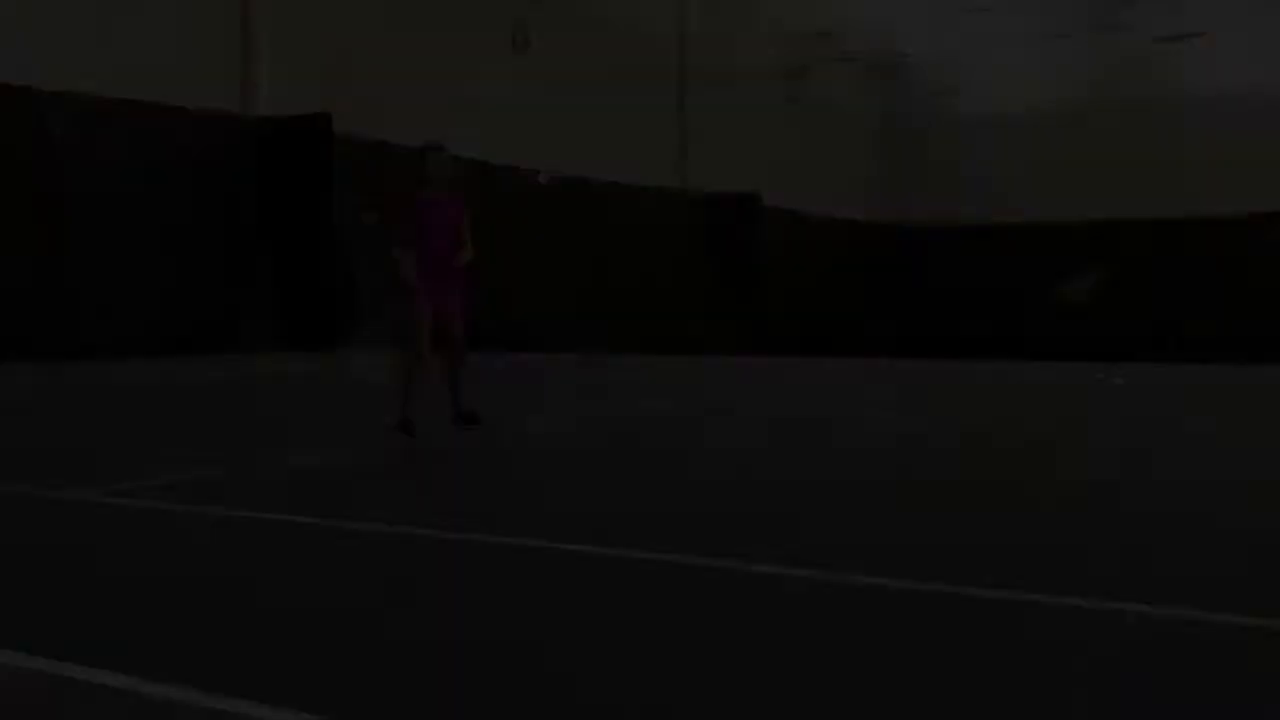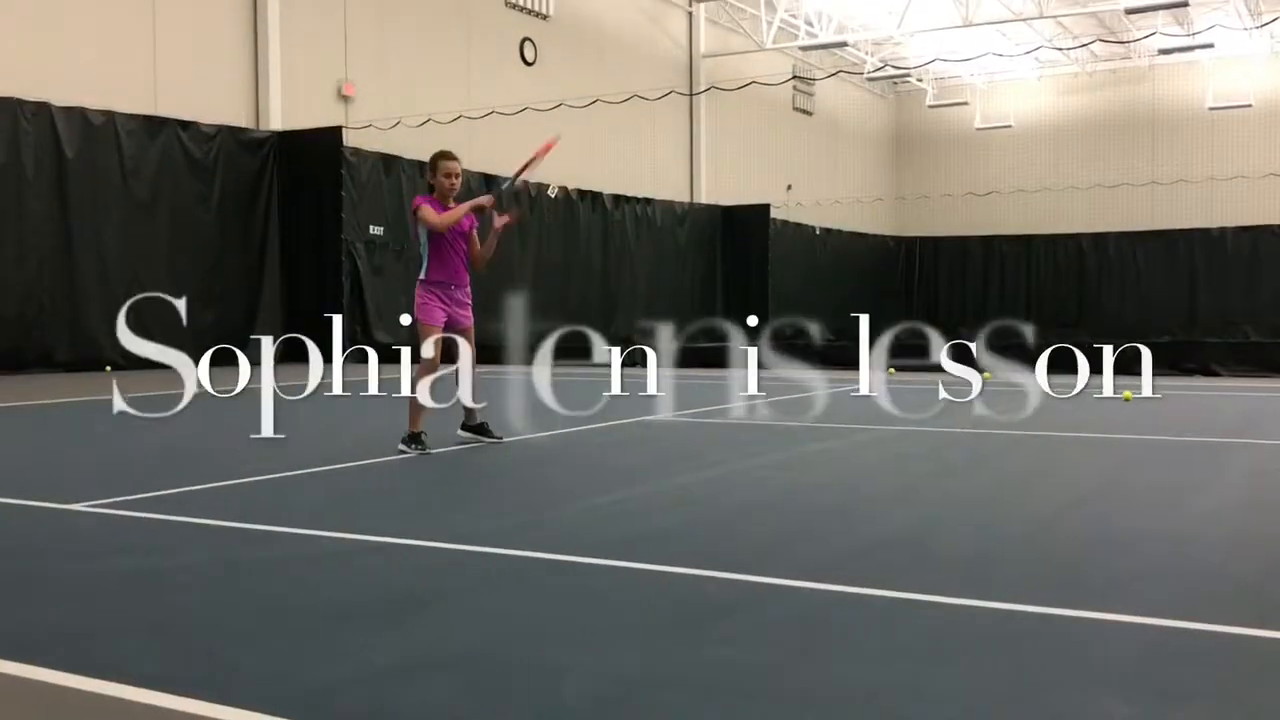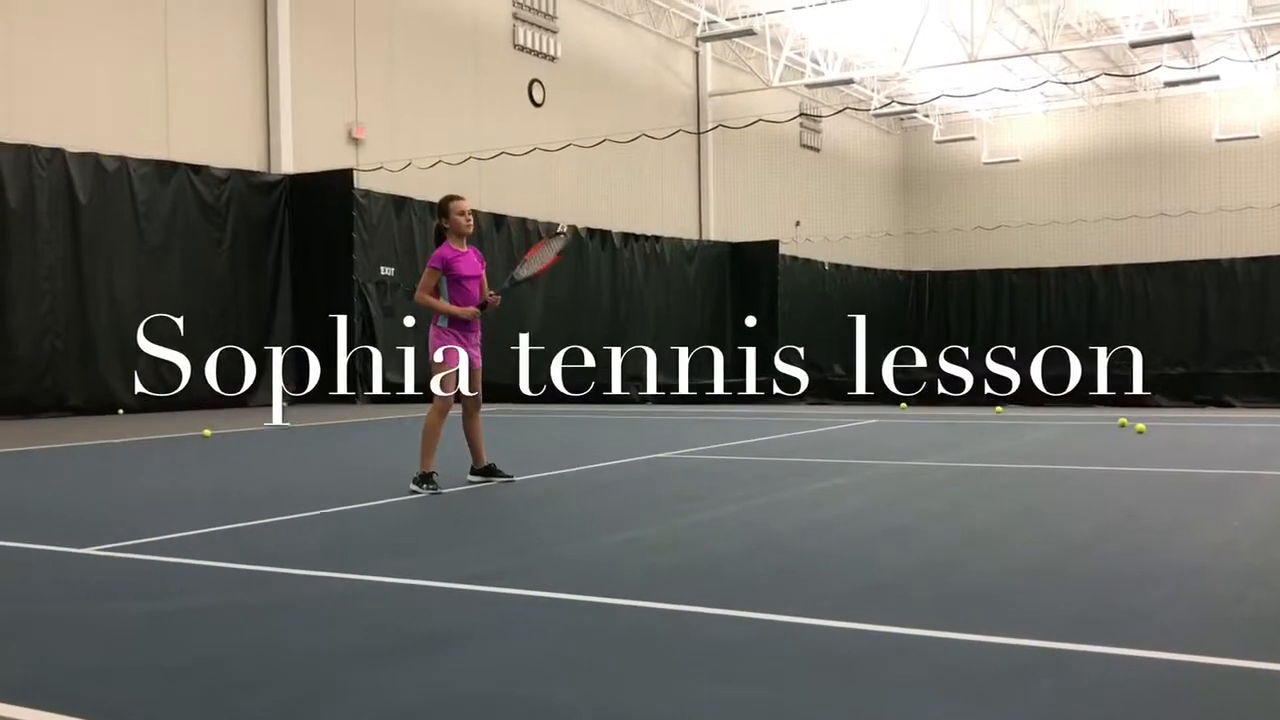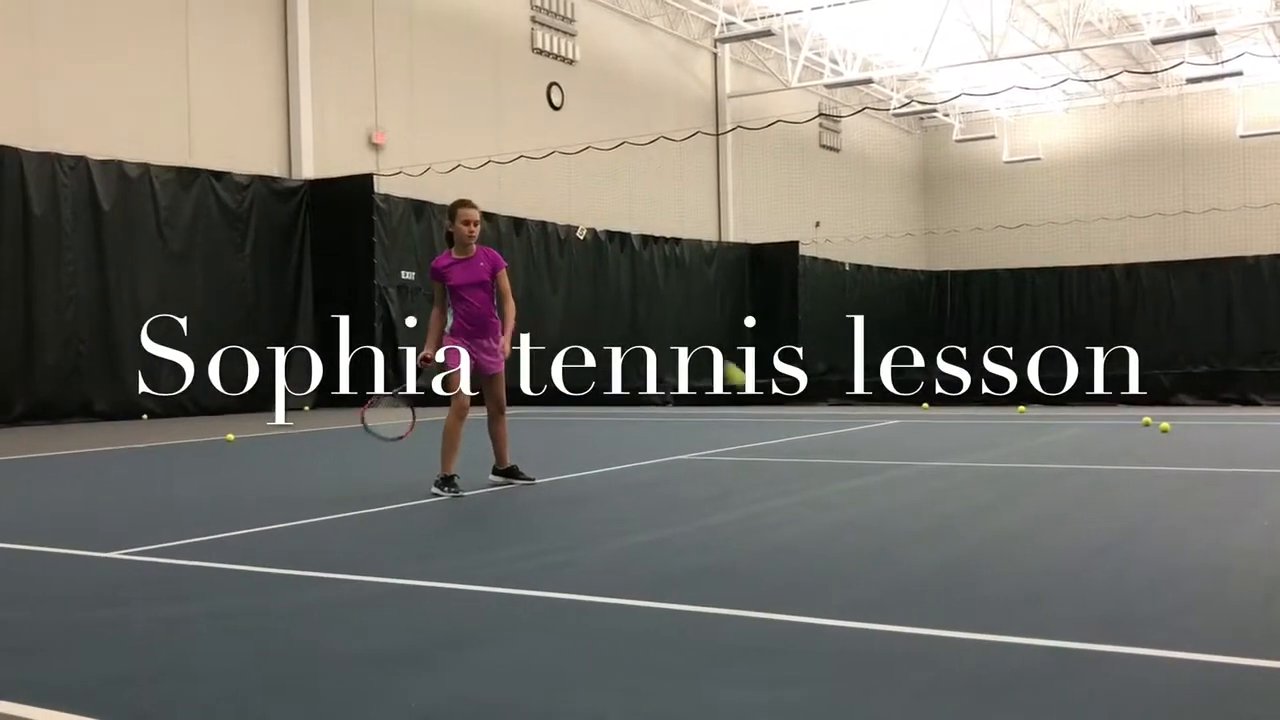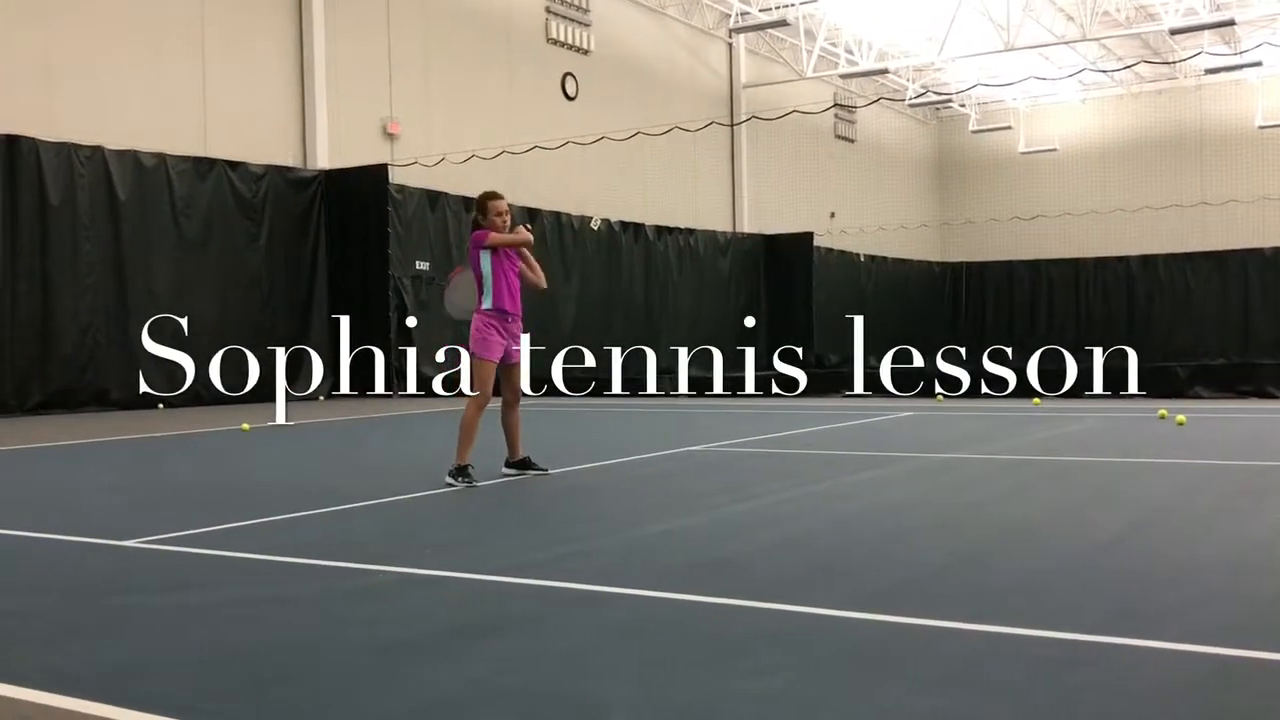
dt=1s
person 1, frame 1
left shoulder: (457, 204)
right shoulder: (412, 204)
left elbow: (466, 246)
right elbow: (400, 249)
left wrist: (462, 259)
right wrist: (409, 273)
left hip: (450, 286)
right hip: (420, 285)
left knee: (456, 351)
right knee: (420, 350)
left ankle: (460, 412)
right ankle: (404, 418)
person 1, frame 2
left shoulder: (467, 216)
right shoulder: (422, 203)
left elbow: (480, 261)
right elbow: (439, 224)
left wrist: (495, 231)
right wrist: (472, 204)
left hip: (461, 293)
right hip: (432, 292)
right knee: (430, 362)
left ankle: (471, 422)
right ankle: (412, 434)
person 1, frame 3
left shoulder: (476, 255)
right shoulder: (442, 255)
right elbow: (421, 296)
left wrist: (491, 300)
right wrist: (457, 311)
left hip: (471, 336)
right hip: (447, 335)
left knee: (473, 403)
right knee: (444, 402)
left ankle: (480, 466)
right ankle: (424, 474)
person 1, frame 4
left shoulder: (492, 258)
right shoulder: (440, 266)
left elbow: (507, 300)
right elbow: (439, 308)
left wrist: (507, 336)
right wrist: (429, 346)
left hip: (490, 341)
right hip: (458, 342)
left knee: (498, 406)
right knee: (460, 406)
left ankle: (502, 467)
right ankle: (445, 477)
person 1, frame 5
left shoulder: (512, 254)
right shoulder: (480, 238)
left elbow: (540, 283)
right elbow: (525, 237)
left wrist: (522, 248)
right wrist: (521, 237)
left hip: (512, 326)
right hip: (489, 324)
left knee: (513, 396)
right knee: (481, 397)
left ankle: (515, 459)
right ankle: (459, 466)
